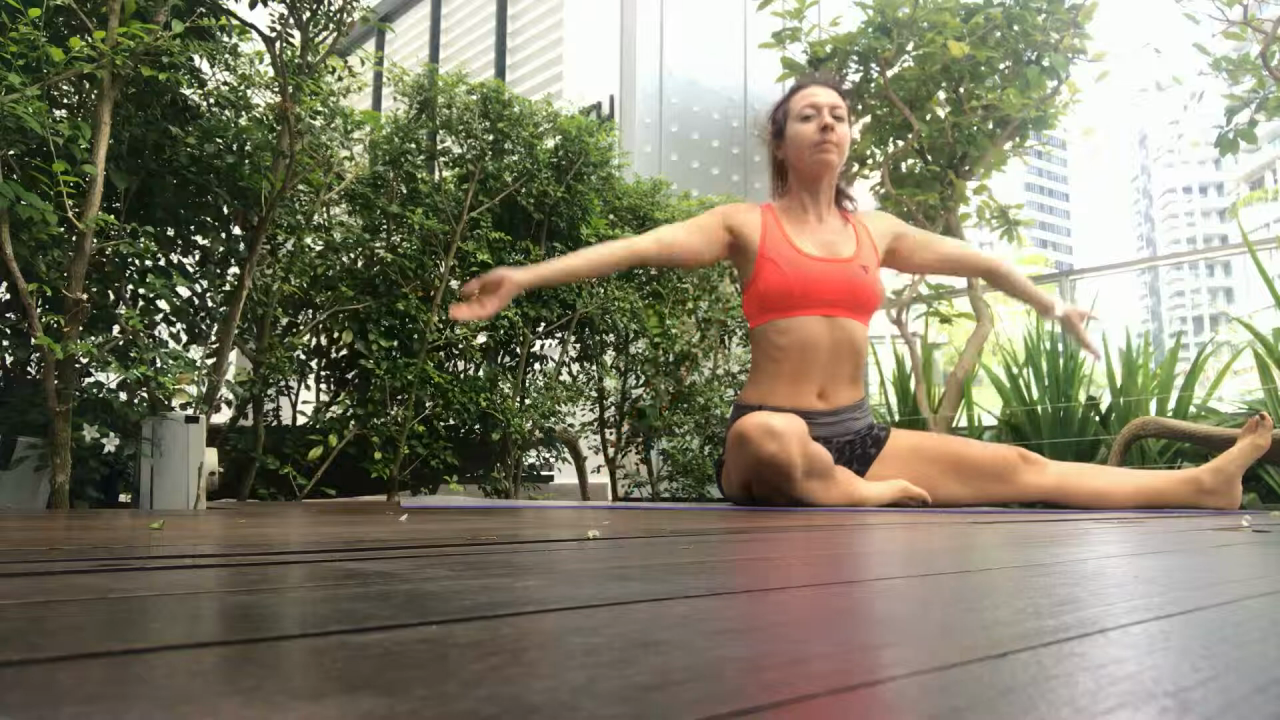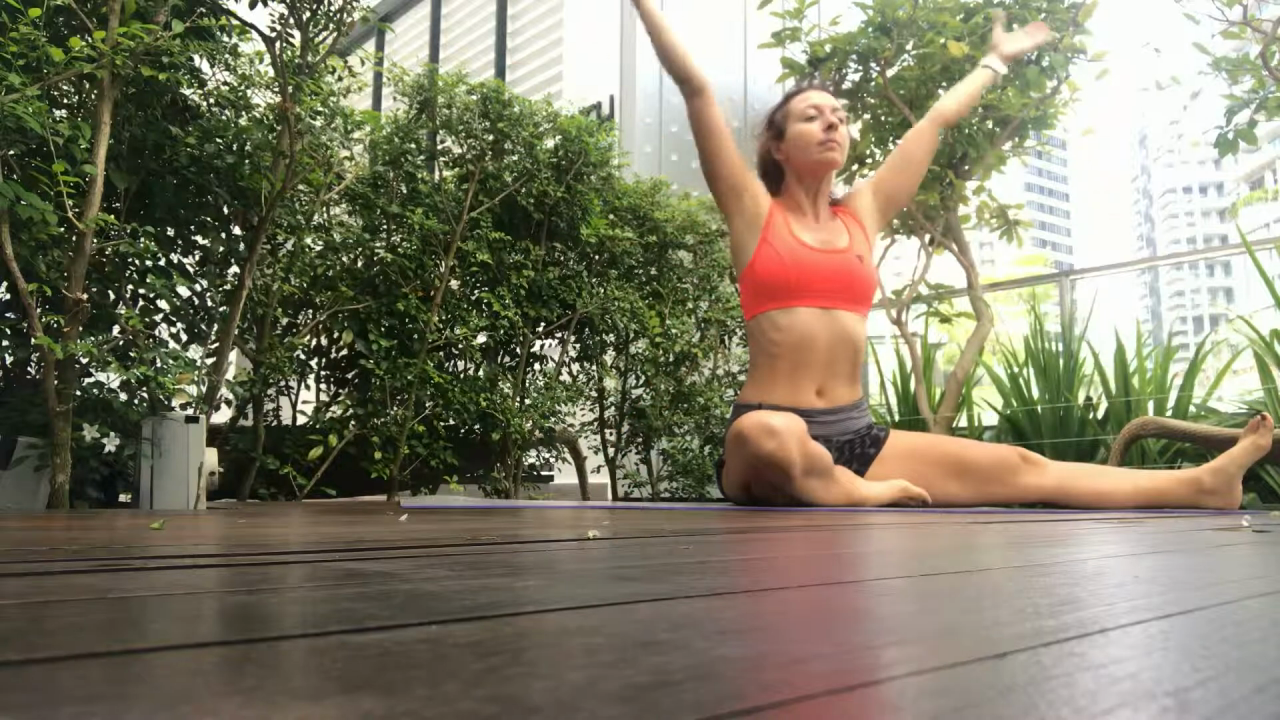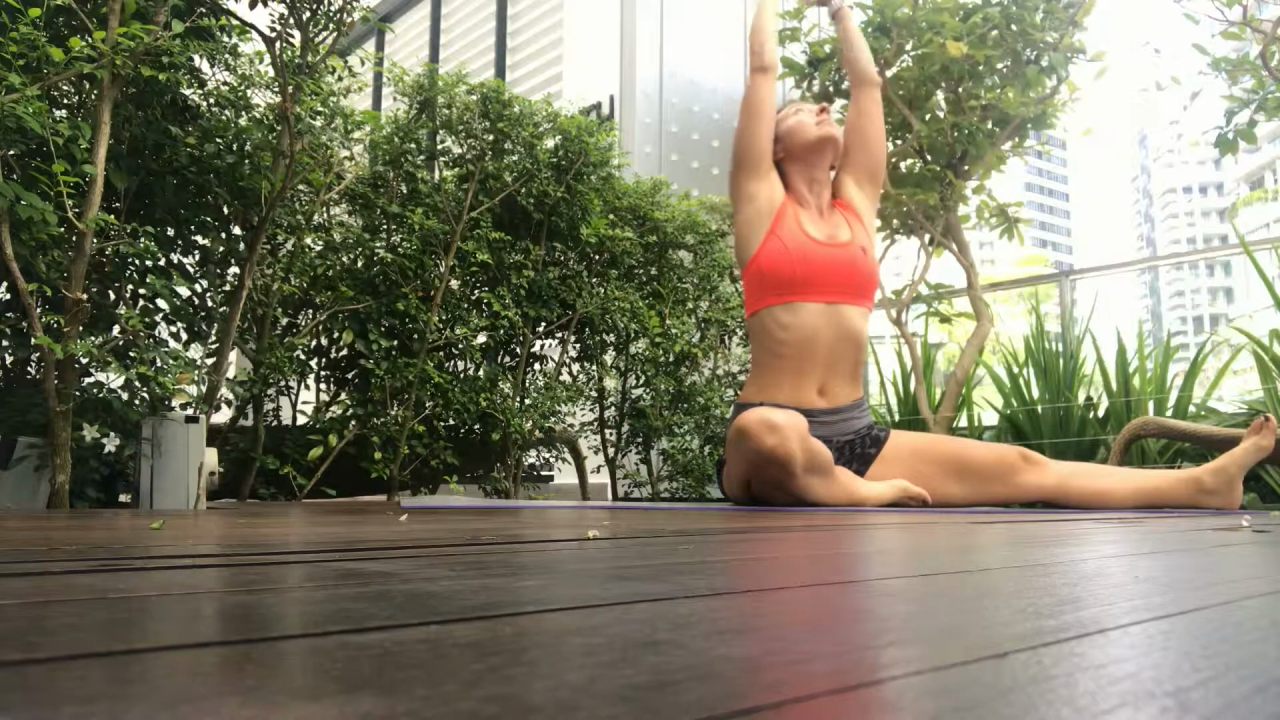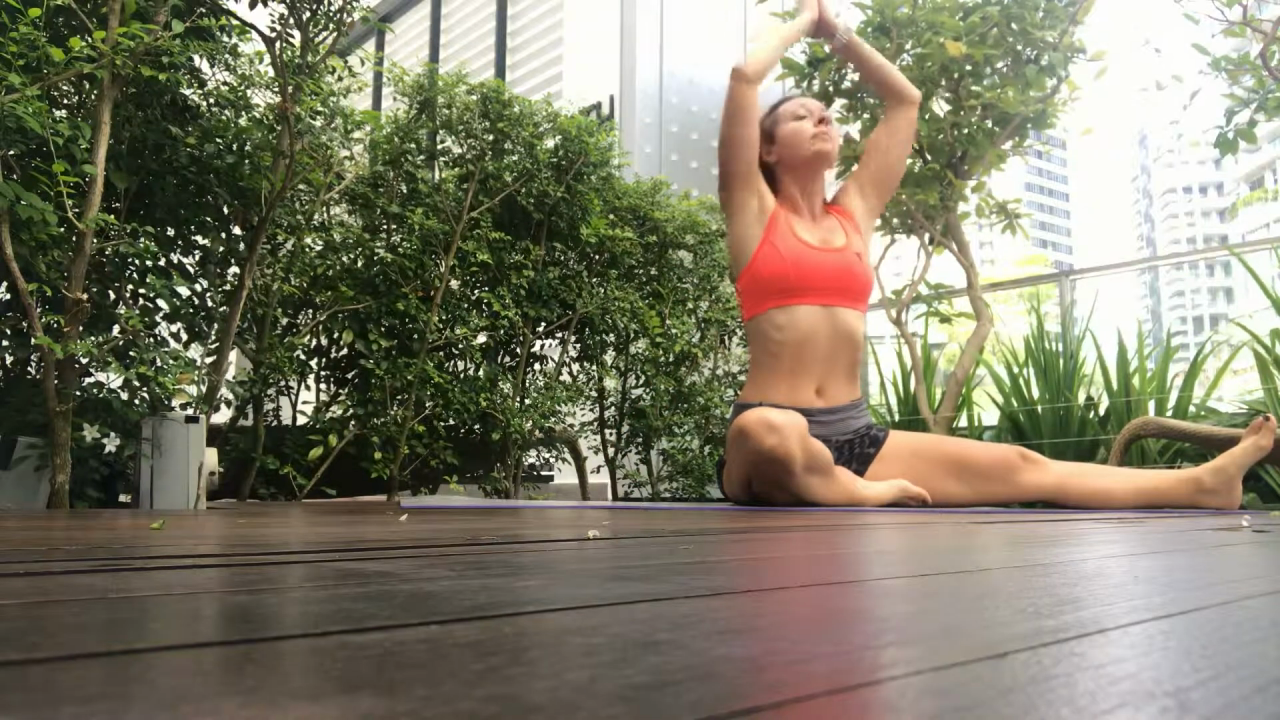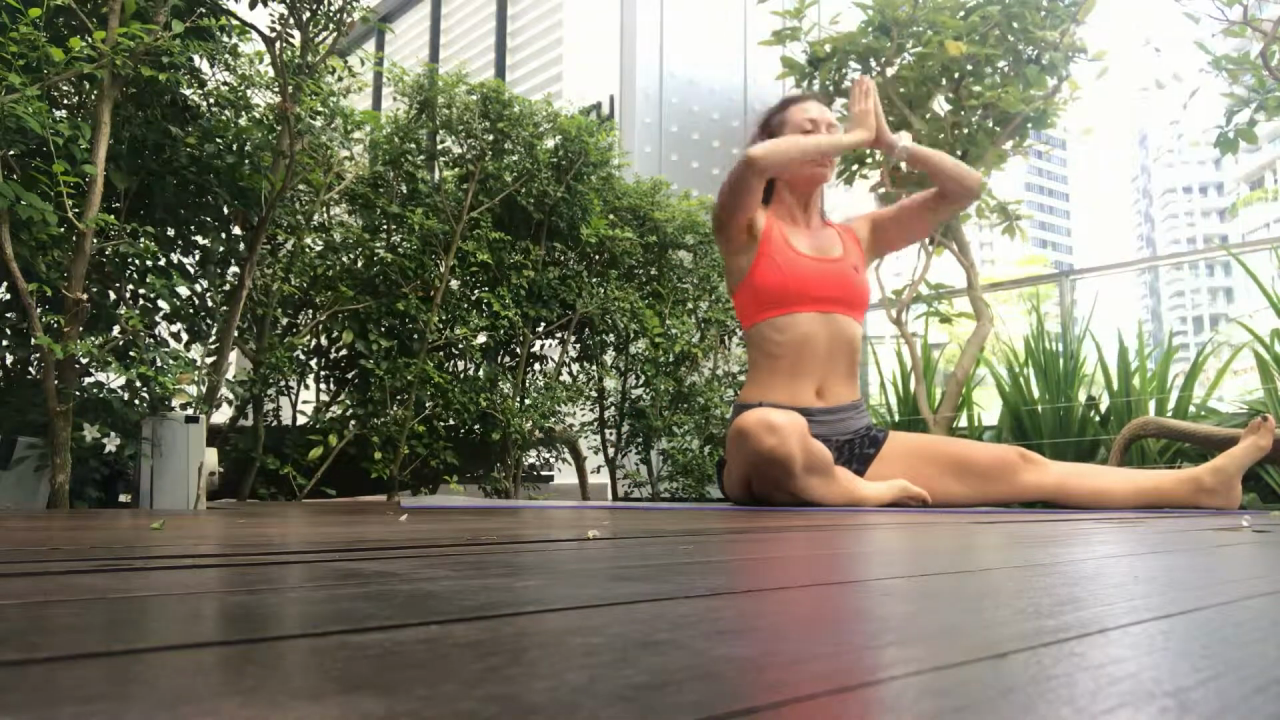
dt=0.5s
person 1, frame 1
left shoulder: (875, 230)
right shoulder: (747, 224)
left elbow: (972, 260)
right elbow: (634, 247)
left wrist: (1048, 302)
right wrist: (529, 275)
left hip: (860, 434)
right hip: (767, 444)
left knee: (1019, 464)
right knee: (771, 435)
left ankle: (1196, 485)
right ankle: (867, 500)
person 1, frame 2
left shoulder: (861, 215)
right shoulder: (754, 212)
left elbow: (934, 122)
right elbow: (697, 92)
left wrist: (994, 61)
left hip: (857, 436)
right hip: (763, 443)
left knee: (1021, 469)
right knee: (767, 437)
right ankle: (862, 495)
person 1, frame 3
left shoulder: (857, 204)
right shoulder: (762, 203)
left elbow: (867, 83)
right elbow: (762, 71)
left hip: (853, 436)
right hip: (770, 446)
left knee: (1024, 468)
right knee: (766, 432)
right ankle: (861, 496)
person 1, frame 4
left shoulder: (852, 215)
right shoulder: (754, 212)
left elbow: (904, 99)
right elbow: (743, 76)
left hip: (852, 435)
right hip: (771, 437)
left knee: (1023, 468)
right knee: (768, 434)
right ankle: (864, 496)
person 1, frame 5
left shoulder: (858, 235)
right shoulder: (746, 229)
left elbow: (968, 186)
right elbow: (755, 159)
left wrist: (887, 138)
right wrist: (856, 134)
left hip: (853, 436)
right hip: (771, 445)
left knee: (1021, 466)
right knee: (768, 435)
left ankle: (1198, 486)
right ankle: (864, 496)
